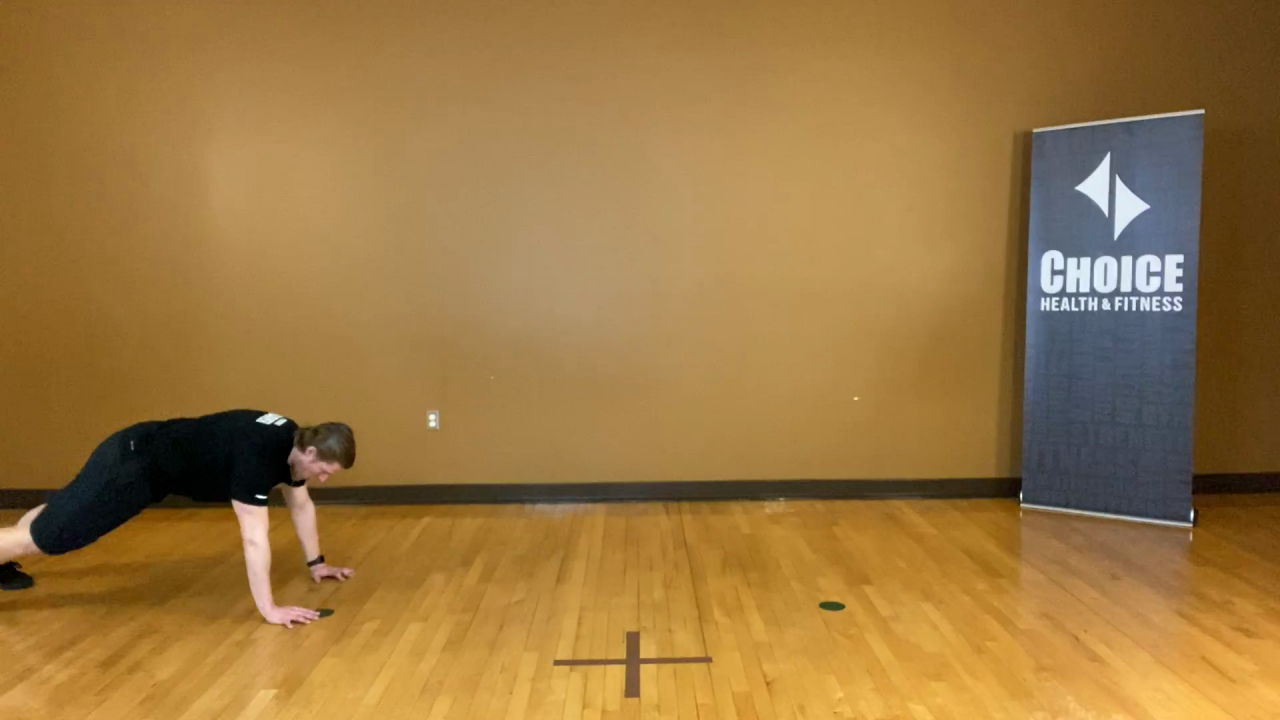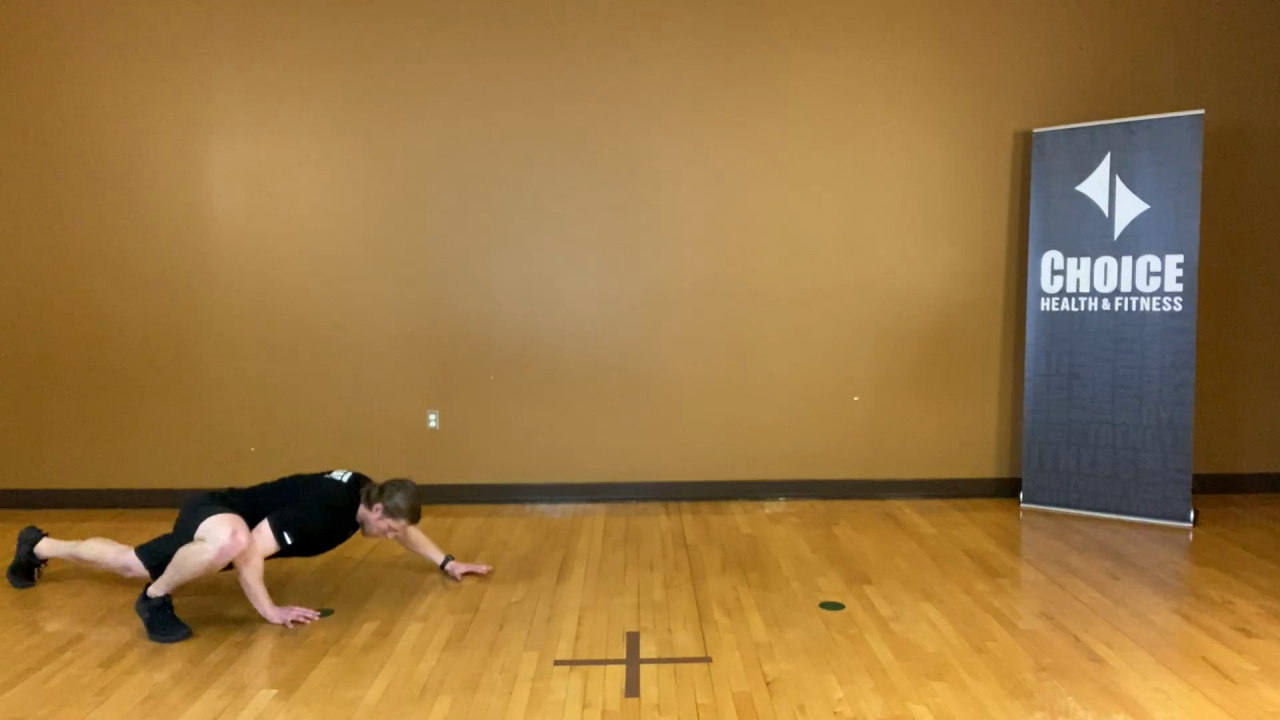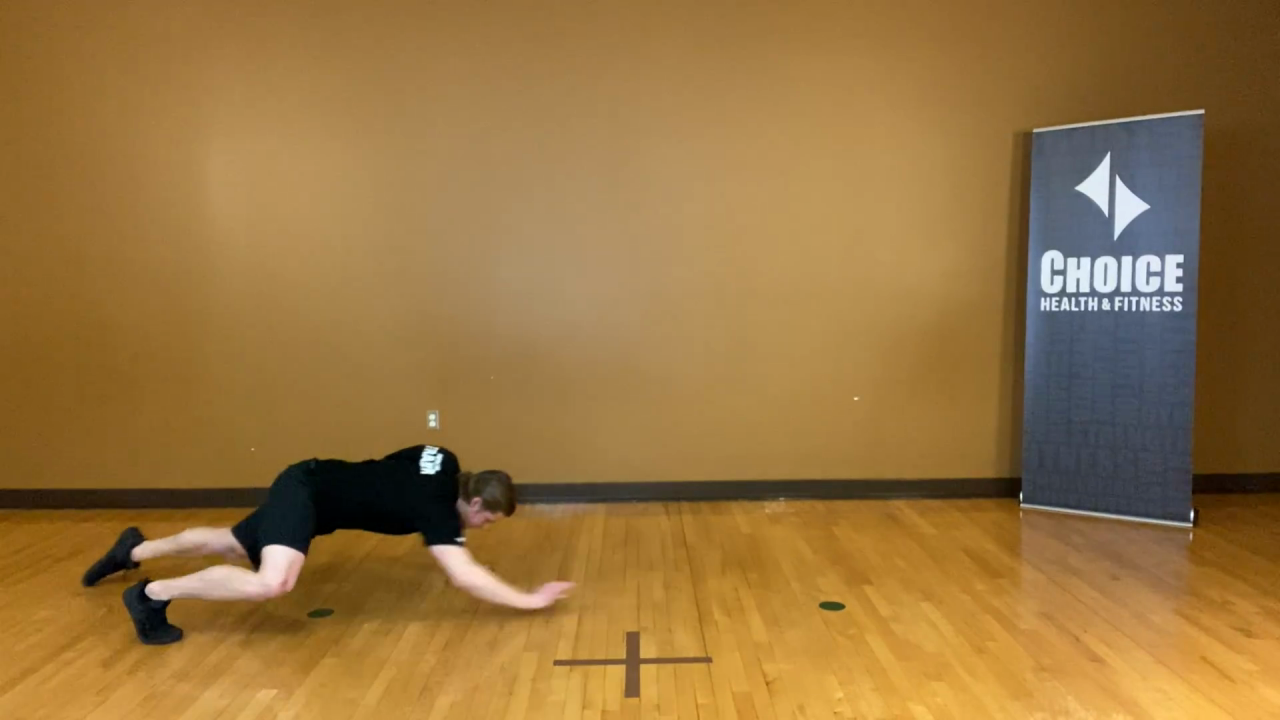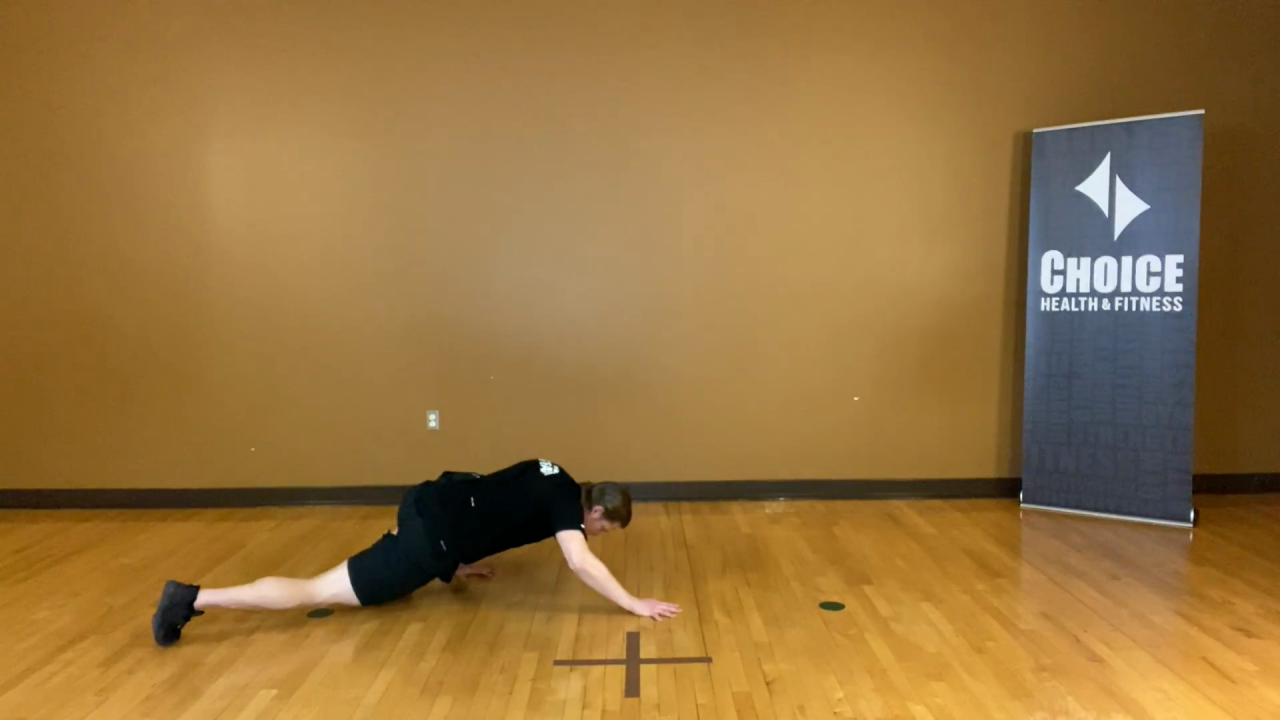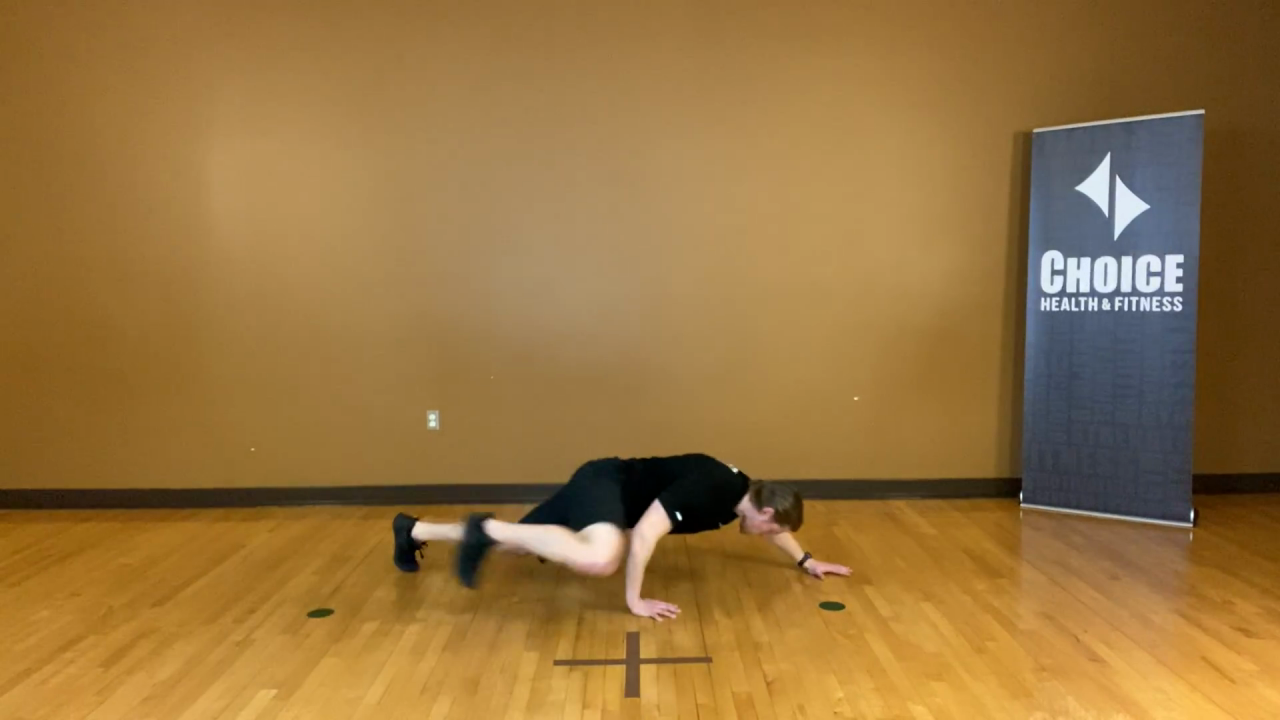
dt=1s
person 1, frame 1
left shoulder: (292, 442)
right shoulder: (258, 455)
left elbow: (301, 505)
right elbow: (254, 538)
left wrist: (315, 562)
right wrist: (269, 610)
left hip: (146, 457)
right hip: (131, 464)
left knee: (60, 516)
right knee: (39, 536)
person 1, frame 2
left shoulder: (366, 494)
right shoulder: (321, 510)
left elbow: (407, 531)
right elbow: (247, 551)
left wrist: (447, 563)
right wrist: (269, 611)
left hip: (218, 521)
right hip: (207, 517)
left knee: (129, 563)
right knee: (231, 539)
left ankle: (37, 547)
right ankle: (156, 600)
person 1, frame 3
left shoulder: (447, 464)
right shoulder: (437, 507)
right elbow: (465, 574)
right wrist: (528, 598)
left hip: (314, 485)
right hip: (303, 492)
left knee: (229, 543)
right knee: (272, 583)
left ankle: (135, 551)
right ankle: (151, 595)
person 1, frame 4
left shoulder: (548, 475)
right shoulder: (565, 500)
right elbow: (580, 562)
left wrist: (464, 560)
right wrist: (634, 603)
left hip: (427, 498)
right hip: (430, 545)
right knee: (318, 591)
left ankle: (392, 543)
right ankle: (192, 598)
person 1, frame 5
left shoulder: (743, 493)
right shoulder: (707, 488)
left elbow: (772, 528)
right elbow: (645, 535)
left wrist: (805, 560)
right wrist: (635, 601)
left hip: (604, 486)
right hip: (602, 482)
left knee: (516, 540)
right knee: (600, 558)
left ankle: (413, 530)
right ankle: (488, 529)
